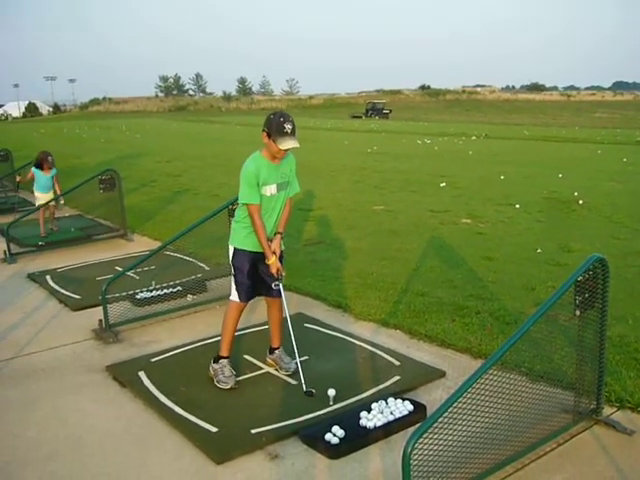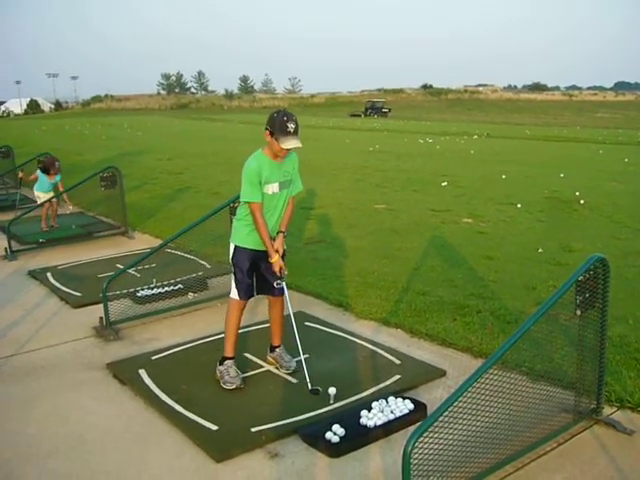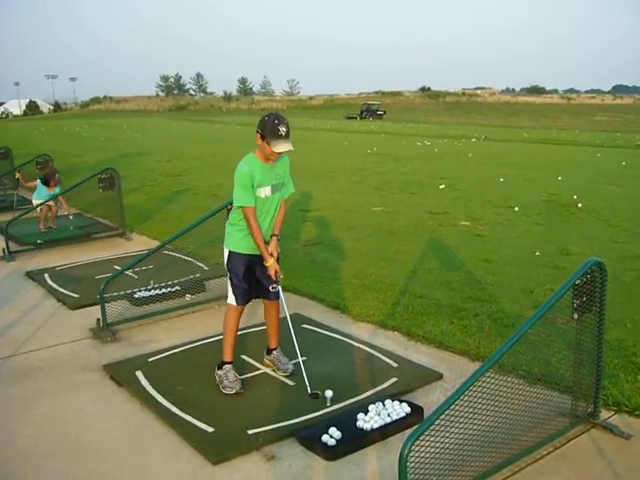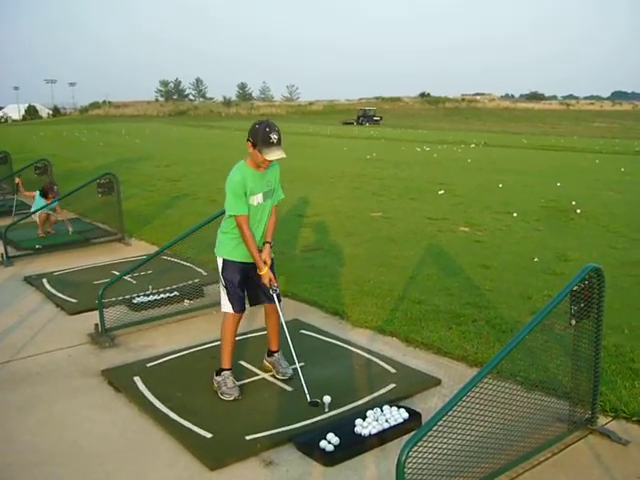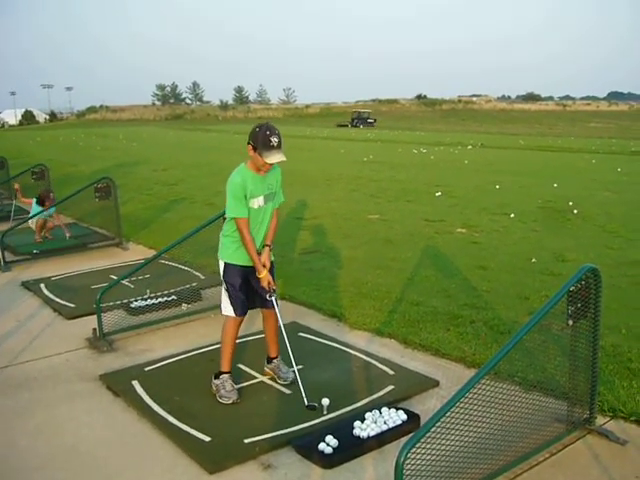
dt=0.2s
person 1, frame 1
left shoulder: (290, 161)
right shoulder: (252, 168)
right elbow: (254, 215)
left wrist: (279, 237)
right wrist: (269, 255)
left hip: (272, 242)
right hip: (246, 244)
left knee: (275, 296)
right knee: (239, 300)
left ankle: (275, 351)
right ankle: (221, 361)
person 1, frame 2
left shoulder: (292, 159)
right shoulder: (254, 166)
right elbow: (257, 214)
left wrist: (281, 236)
right wrist: (272, 253)
left hip: (274, 240)
right hip: (247, 241)
left knee: (277, 294)
right knee: (240, 298)
left ankle: (276, 349)
right ankle: (226, 361)
person 1, frame 3
left shoulder: (283, 162)
right shoulder: (245, 169)
right elbow: (250, 218)
left wrist: (275, 239)
right wrist: (266, 257)
left hip: (267, 244)
right hip: (241, 246)
left knee: (273, 297)
right knee: (237, 303)
left ankle: (272, 351)
right ankle: (225, 366)
person 1, frame 4
left shoulder: (274, 169)
right shoulder: (237, 178)
right elbow: (243, 227)
left wrist: (268, 247)
right wrist: (260, 265)
left hip: (261, 251)
right hip: (234, 254)
left knee: (271, 302)
right knee: (234, 311)
left ankle: (273, 354)
right ankle: (224, 373)
person 1, frame 5
left shoulder: (275, 172)
right shoulder: (238, 181)
right elbow: (243, 229)
left wrist: (267, 249)
right wrist: (260, 270)
left hip: (262, 254)
right hip: (236, 257)
left knee: (270, 308)
right knee: (235, 315)
left ankle: (273, 361)
right ankle: (222, 376)
